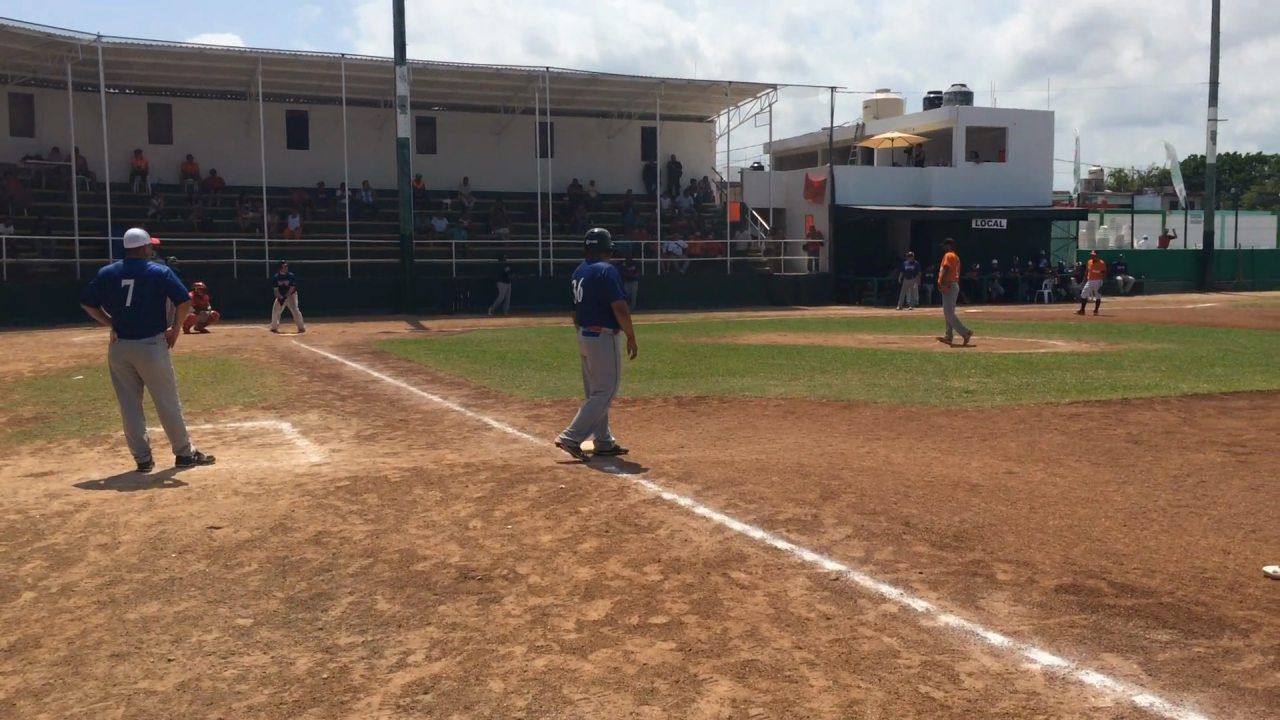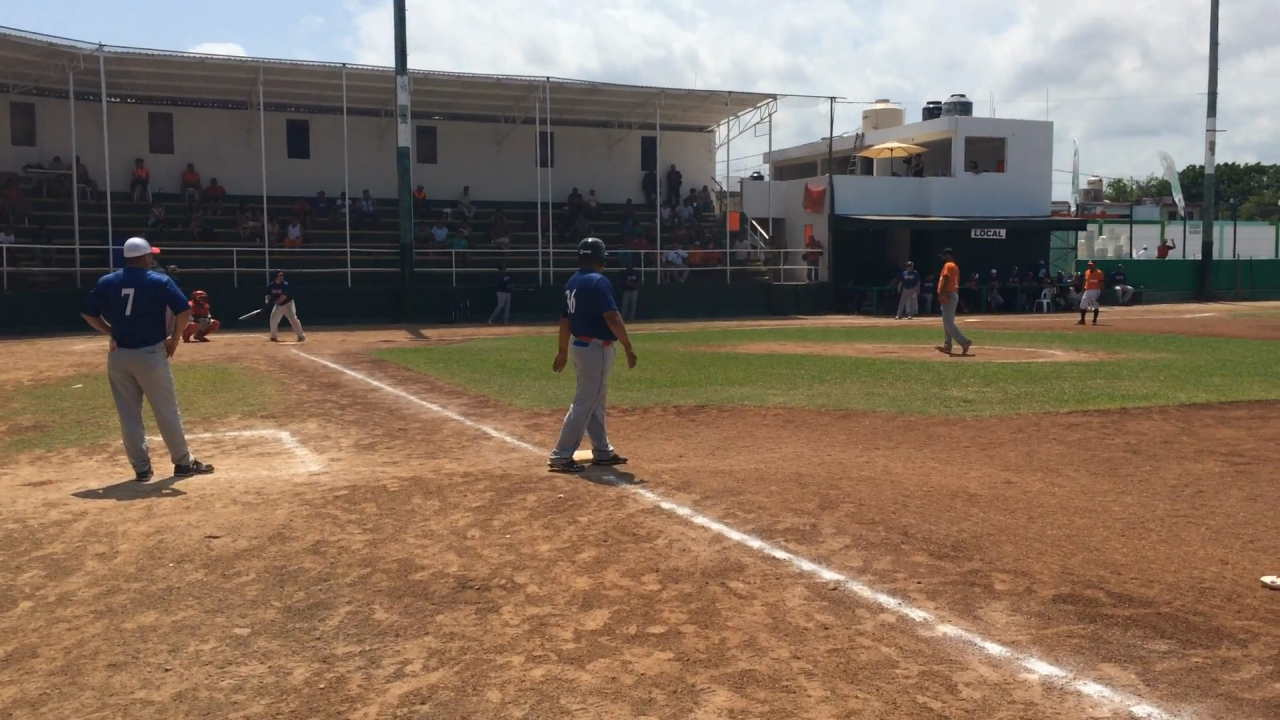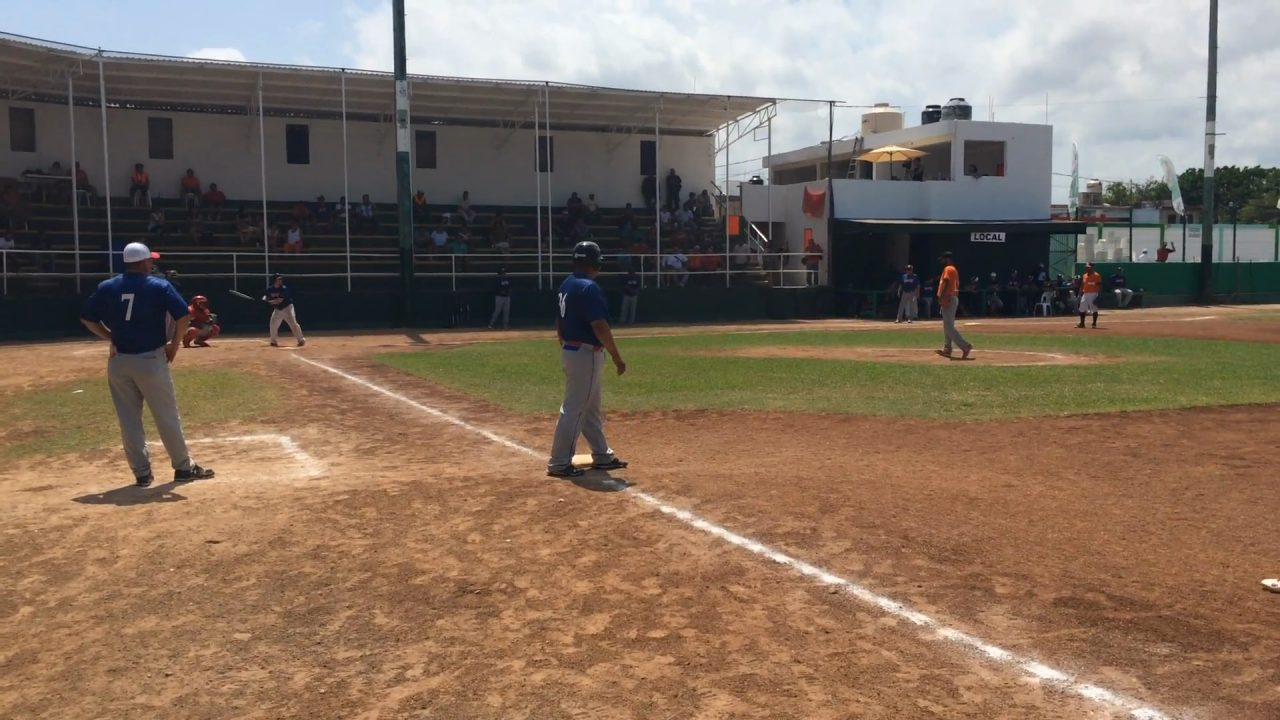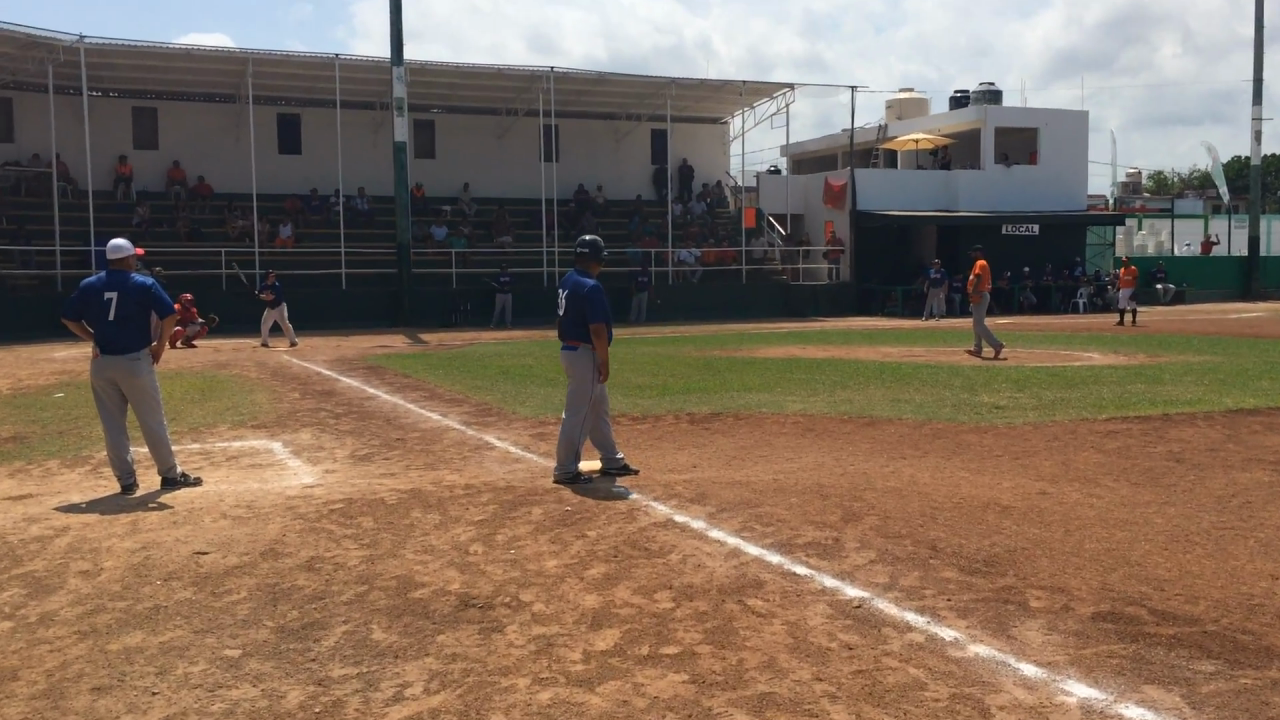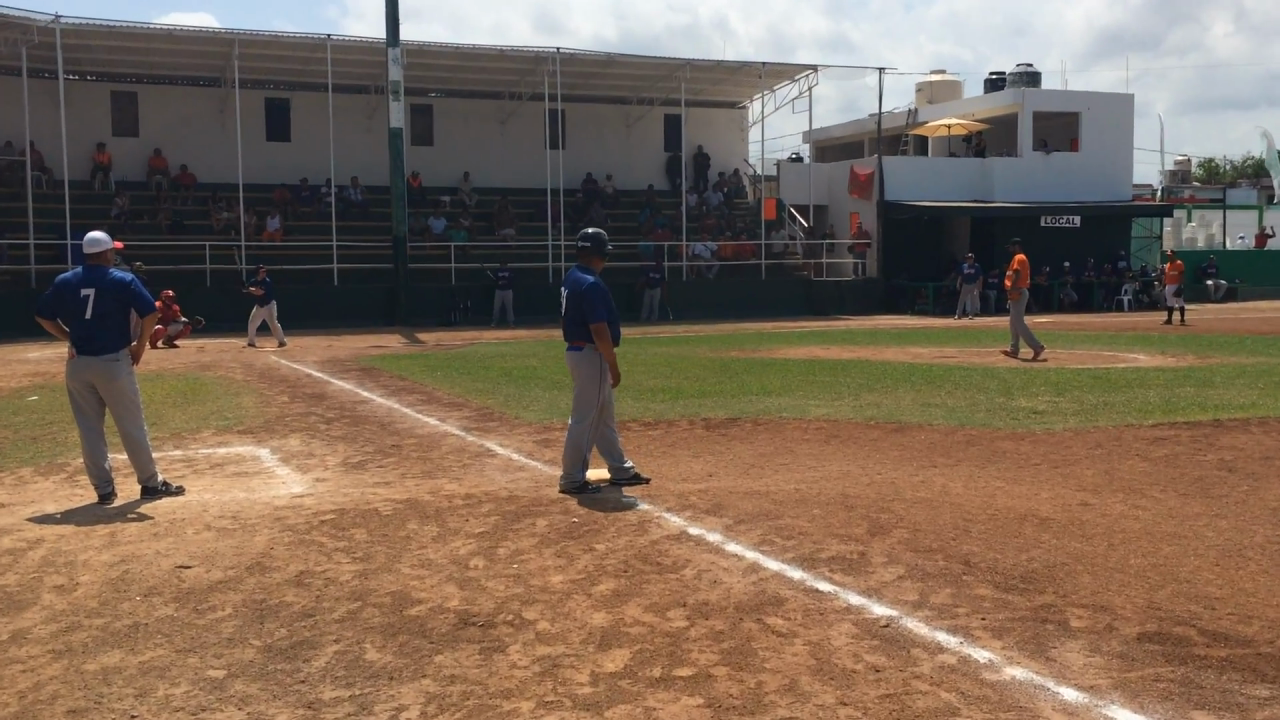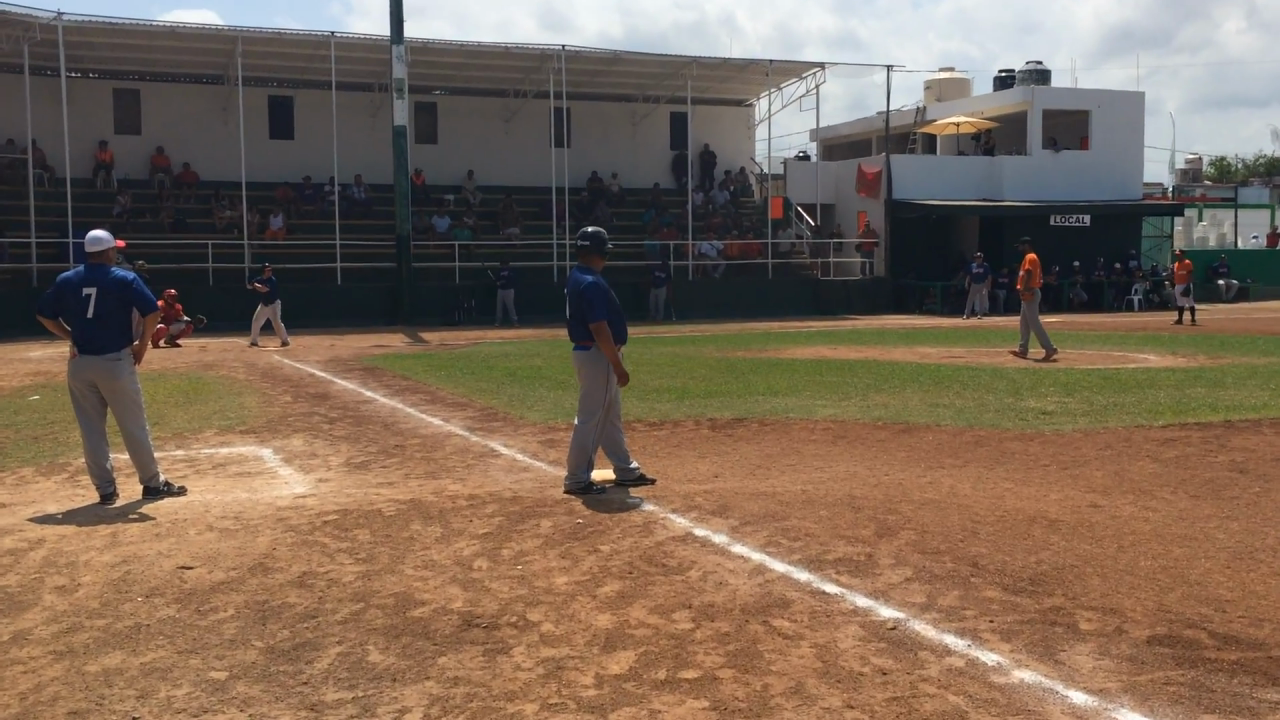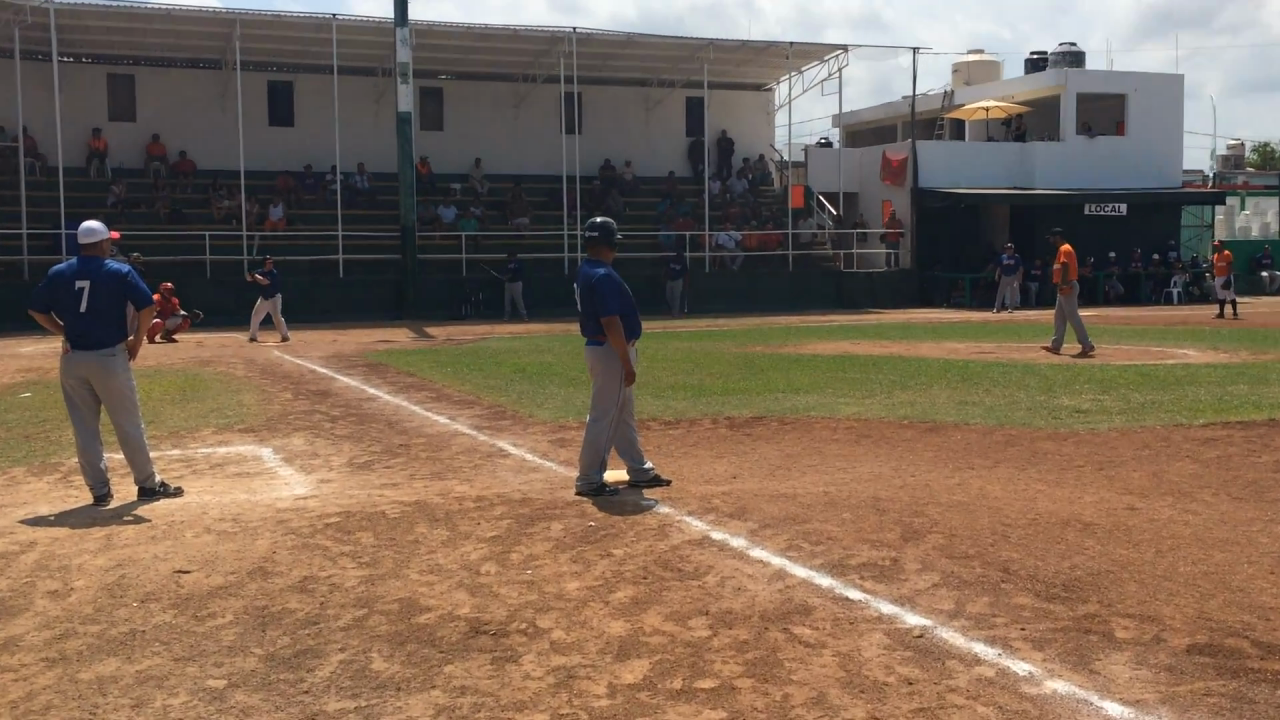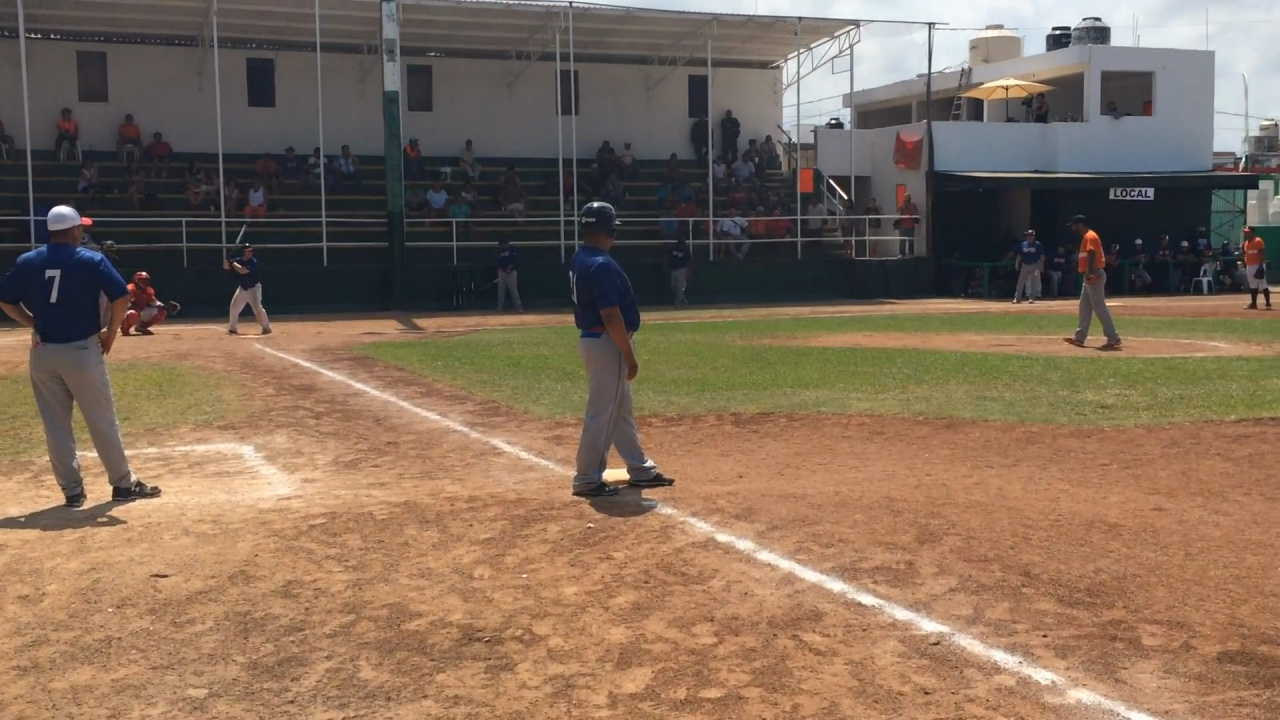
dt=0.2s
person 1, frame 1
left shoulder: (107, 273)
right shoulder: (159, 272)
left elbow: (87, 304)
right elbow: (184, 300)
left wrist: (111, 324)
right wrist: (175, 329)
left hip: (119, 347)
right hip: (151, 345)
left knee: (130, 406)
right knee: (168, 402)
left ankle: (143, 458)
right ankle: (184, 453)
person 1, frame 2
left shoulder: (107, 282)
right shoulder: (159, 281)
left elbow: (87, 313)
right elbow: (184, 310)
left wrist: (111, 333)
right wrist: (174, 338)
left hip: (119, 356)
right hip: (150, 354)
left knee: (129, 415)
right knee: (167, 412)
left ankle: (141, 467)
right ankle: (183, 462)
person 1, frame 3
left shoulder: (107, 287)
right shoulder: (159, 286)
left elbow: (87, 319)
right elbow: (183, 316)
left wrist: (111, 338)
right wrist: (174, 343)
left hip: (119, 361)
right hip: (150, 359)
left knee: (129, 420)
right knee: (167, 417)
left ankle: (141, 472)
right ankle: (183, 467)
person 1, frame 4
left shoulder: (88, 286)
right shoulder: (144, 284)
left elbow: (68, 318)
right elbow: (169, 315)
left wrist: (93, 339)
right wrist: (160, 344)
left hip: (102, 363)
right hip: (135, 361)
left knee: (113, 425)
right knee: (152, 422)
left ankle: (126, 480)
right ankle: (170, 475)
person 1, frame 5
left shoulder: (64, 282)
right shoulder: (123, 280)
left elbow: (42, 316)
right elbow: (151, 313)
left wrist: (70, 338)
right wrist: (141, 344)
left hip: (78, 364)
right hip: (113, 362)
left knee: (89, 430)
right knee: (132, 426)
left ankle: (104, 489)
right ankle: (151, 483)
person 1, frame 6
left shoulder: (66, 280)
right shoulder: (125, 279)
left elbow: (44, 315)
right elbow: (152, 312)
left wrist: (72, 337)
right wrist: (142, 343)
left hip: (80, 364)
right hip: (115, 362)
left knee: (91, 430)
right knee: (134, 426)
left ankle: (106, 489)
right ankle: (153, 483)
person 1, frame 7
left shoulder: (58, 273)
right shoulder: (119, 272)
left elbow: (36, 310)
right elbow: (147, 307)
left wrist: (65, 332)
right wrist: (137, 339)
left hip: (73, 359)
right hip: (109, 357)
left knee: (84, 429)
right knee: (128, 425)
left ankle: (99, 490)
right ankle: (148, 484)
person 1, frame 8
left shoulder: (27, 262)
right shoulder: (91, 260)
right elbow: (121, 296)
left wrist: (34, 324)
right wrist: (110, 331)
left hip: (43, 353)
right hip: (82, 351)
left knee: (55, 426)
right knee: (102, 421)
left ankle: (72, 490)
right ankle: (123, 484)
person 2, frame 1
left shoulder: (578, 272)
right shoulder: (606, 270)
right elbow: (620, 308)
right wrist: (631, 337)
left hip: (584, 336)
right hip: (602, 337)
left knee: (596, 392)
right knee: (604, 392)
left ankle: (603, 442)
right ankle: (571, 437)
person 2, frame 2
left shoulder: (572, 282)
right shoulder: (598, 281)
left elbow: (565, 321)
right elbow: (612, 317)
left wrist: (562, 351)
right wrist: (628, 346)
left hip: (579, 346)
right hip: (596, 348)
left knee: (594, 402)
right knee: (585, 403)
left ankle: (602, 452)
right ankle: (561, 455)
person 2, frame 3
left shoulder: (567, 285)
right shoulder: (589, 288)
left elbow: (560, 323)
right elbow: (600, 326)
left wrist: (565, 351)
right wrist: (616, 356)
left hip: (571, 350)
right hip: (586, 353)
left knee: (591, 408)
right knee: (574, 409)
left ankle: (602, 456)
right ankle: (559, 462)
person 2, frame 4
left shoulder: (567, 280)
right shoulder: (590, 287)
right elbow: (597, 330)
right wrist: (604, 362)
left hip: (572, 350)
right hip: (585, 354)
left knee: (598, 409)
right knee: (577, 413)
left ankle: (612, 460)
right ankle: (565, 470)
person 2, frame 5
left shoulder: (572, 277)
right shoulder: (591, 284)
right elbow: (599, 330)
right wrist: (613, 365)
left hip: (580, 351)
right hip: (590, 355)
left knee: (603, 416)
right knee: (585, 418)
left ankle: (620, 470)
right ankle: (572, 479)
person 2, frame 6
left shoulder: (578, 277)
right shoulder: (591, 283)
right elbow: (599, 329)
right wrist: (618, 365)
left hip: (590, 353)
right hip: (597, 356)
left knee: (610, 416)
right knee: (591, 418)
left ankle: (626, 470)
right ankle: (577, 479)
person 2, frame 7
left shoulder: (587, 271)
right shoulder: (603, 276)
right elbow: (611, 323)
right wrist: (627, 363)
left hip: (603, 348)
right hip: (610, 351)
left knee: (623, 414)
right knee: (604, 417)
left ankle: (640, 471)
right ankle: (588, 480)
person 2, frame 8
left shoulder: (582, 259)
right shoulder: (601, 264)
right elbow: (611, 315)
right wrist: (629, 354)
left hip: (595, 339)
right hip: (606, 343)
left knee: (621, 410)
right knee: (602, 413)
left ankle: (641, 470)
right ankle: (587, 480)
